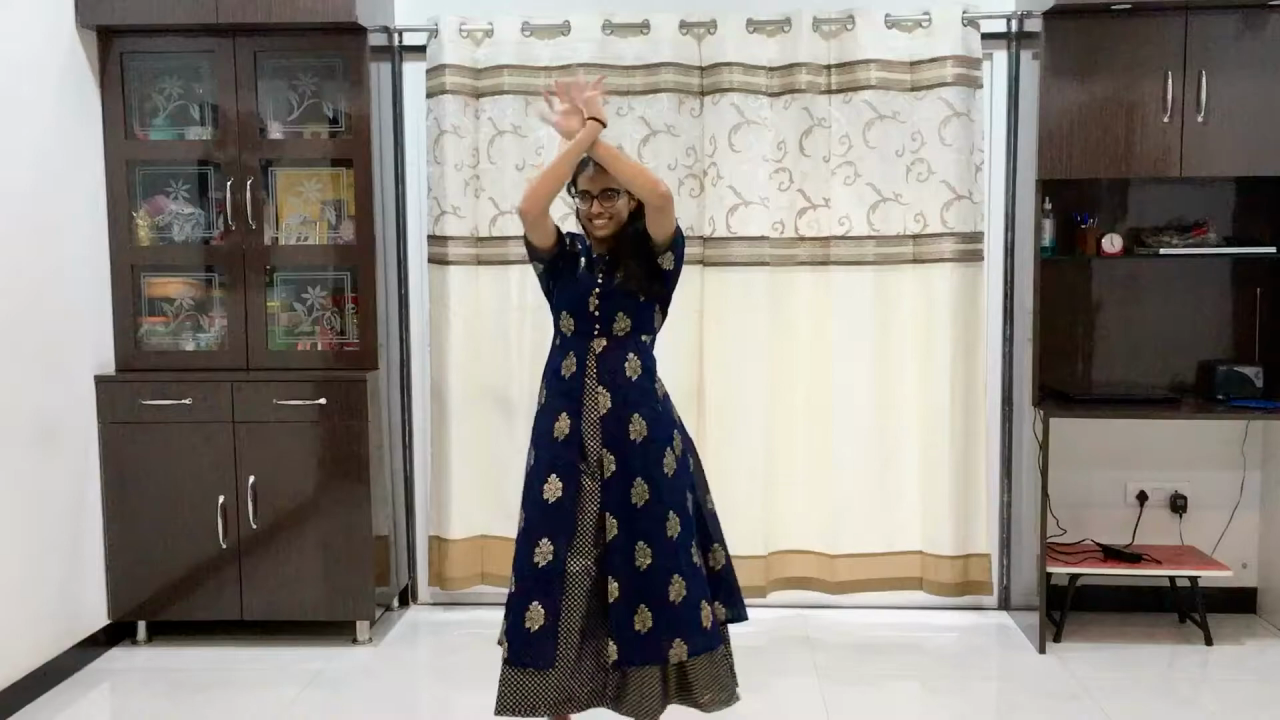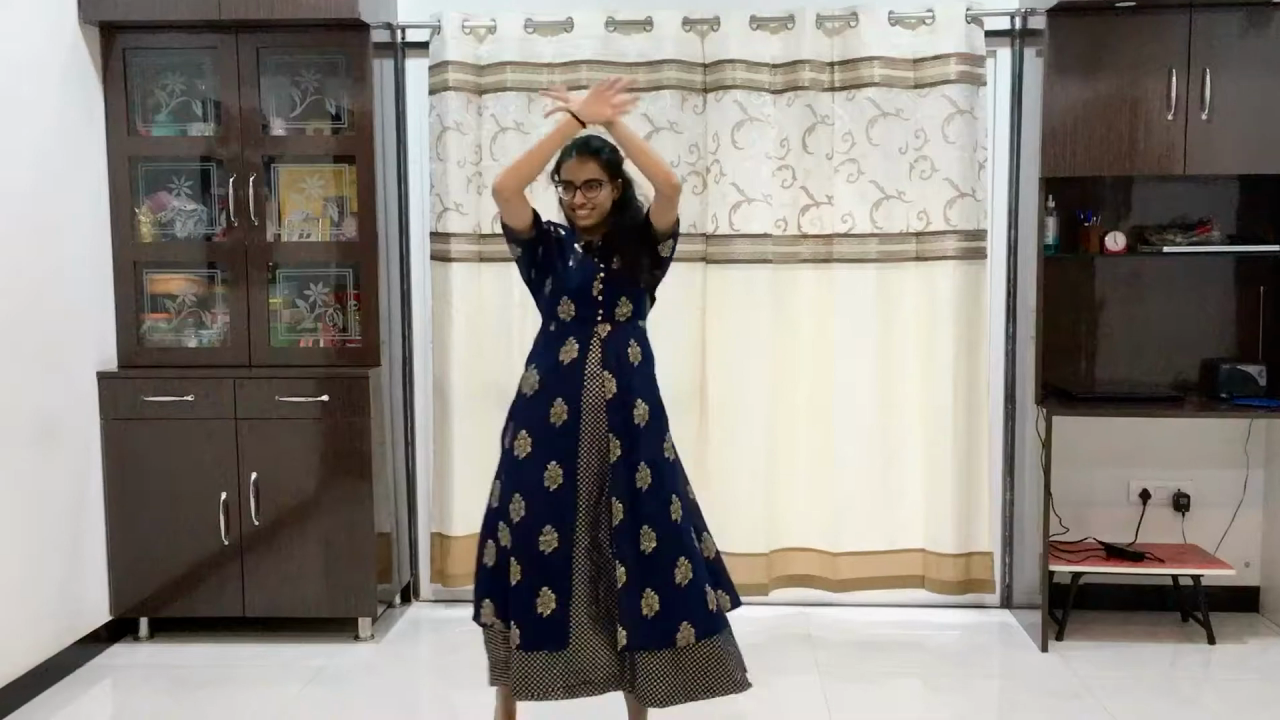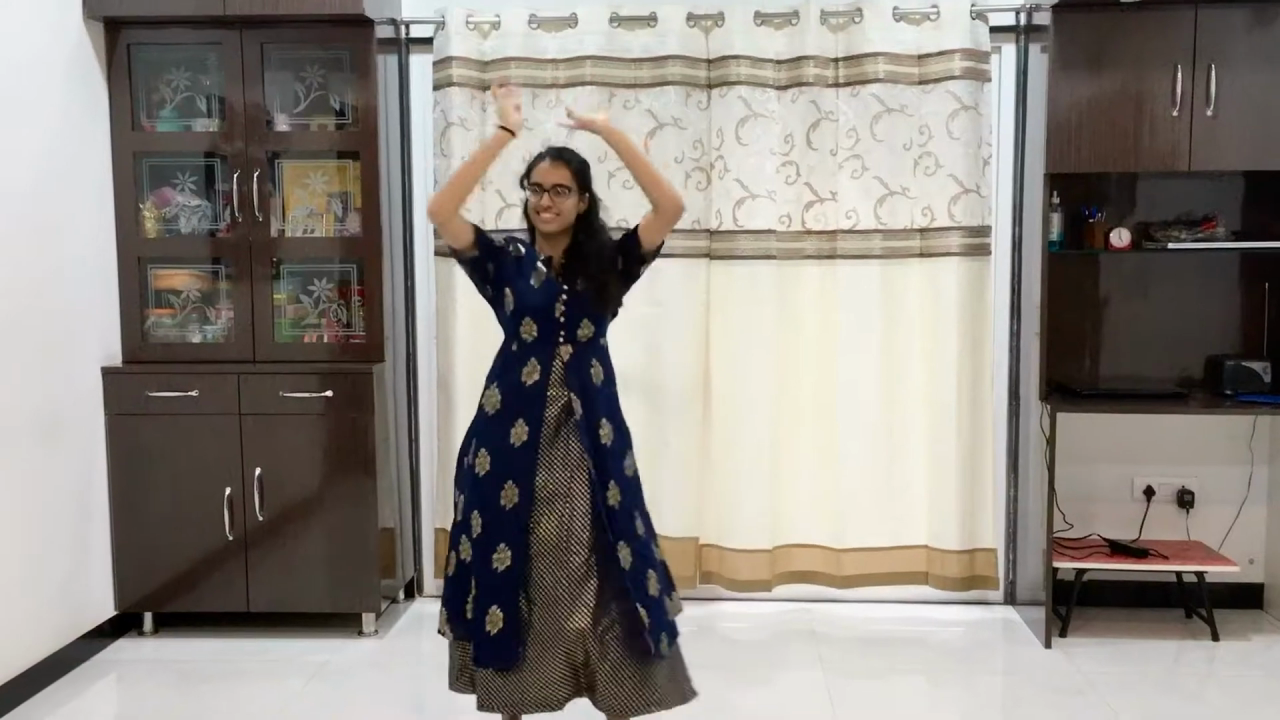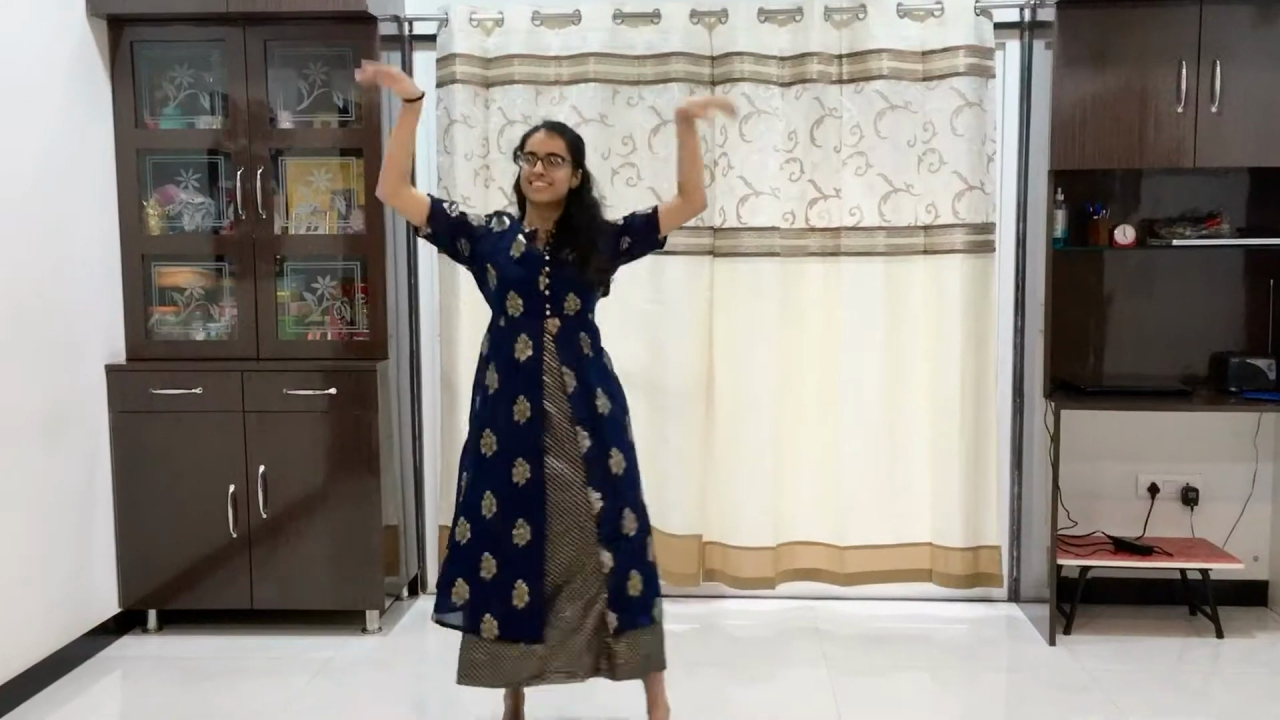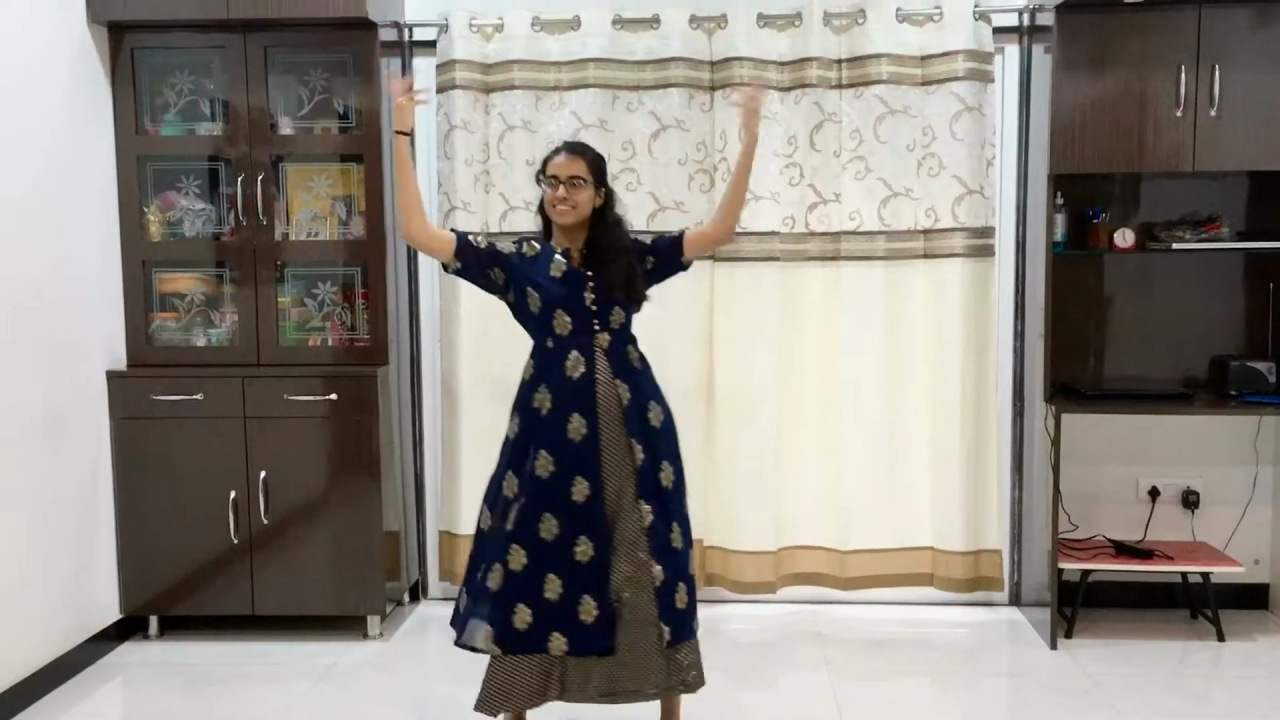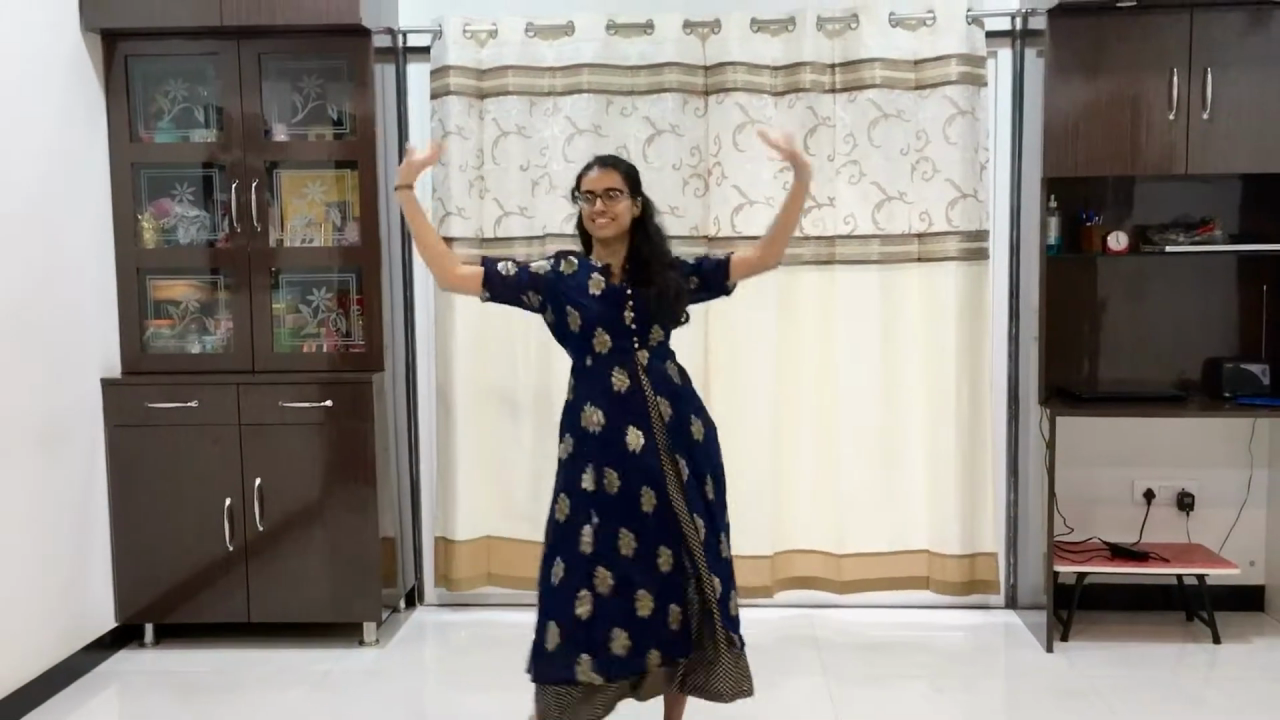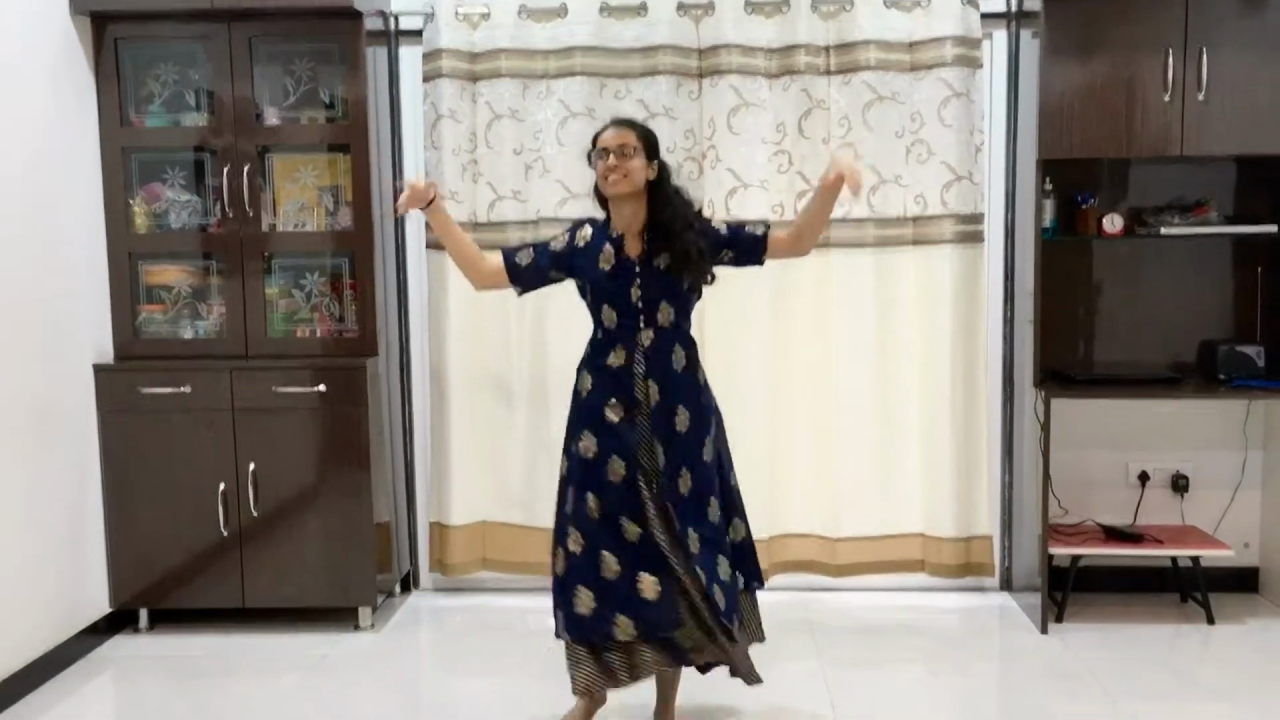
dt=0.3s
person 1, frame 1
left shoulder: (655, 259)
right shoulder: (562, 258)
left elbow: (660, 195)
right elbow: (531, 206)
left wrist: (593, 130)
right wrist: (582, 132)
left hip: (639, 431)
right hip: (566, 432)
left knee: (647, 568)
right knee: (556, 571)
person 1, frame 2
left shoulder: (643, 248)
right shoulder: (545, 247)
left elbow: (669, 187)
right elbow: (505, 190)
left wrist: (610, 121)
right wrist: (572, 118)
left hip: (627, 415)
right hip: (550, 416)
left knee: (637, 558)
right knee: (534, 553)
person 1, frame 3
left shoulder: (610, 264)
right shoulder: (502, 260)
left elbow: (670, 206)
right elbow: (440, 211)
left wrist: (607, 129)
right wrist: (504, 132)
left hip: (590, 432)
right hip: (511, 434)
left knee: (602, 572)
right knee: (501, 571)
person 1, frame 4
left shoulder: (602, 238)
right shoulder: (487, 235)
left elbow: (690, 203)
right elbow: (395, 190)
left wrist: (686, 128)
right wrist: (403, 105)
left hip: (588, 406)
right hip: (511, 406)
left knee: (611, 544)
right knee: (504, 545)
person 1, frame 5
left shoulder: (632, 256)
right shoulder: (517, 259)
left elbow: (717, 232)
right elbow: (418, 232)
left wrist: (748, 140)
right wrist: (401, 133)
left hip: (635, 420)
right hip: (554, 424)
left knee: (652, 561)
right knee: (539, 563)
person 1, frame 6
left shoulder: (665, 271)
right shoulder: (558, 275)
left elbow: (764, 259)
right elbow: (453, 277)
left wrist: (798, 182)
right wrist: (410, 195)
left hip: (679, 433)
right hip: (601, 437)
left knee: (687, 571)
right knee: (601, 577)
person 1, frame 7
left shoulder: (691, 234)
right shoulder: (581, 243)
left elbow: (796, 242)
right elbow: (483, 273)
left wrist: (828, 186)
right wrist: (433, 206)
left hip: (680, 407)
right hip: (607, 406)
left knee: (685, 545)
right knee: (601, 544)
